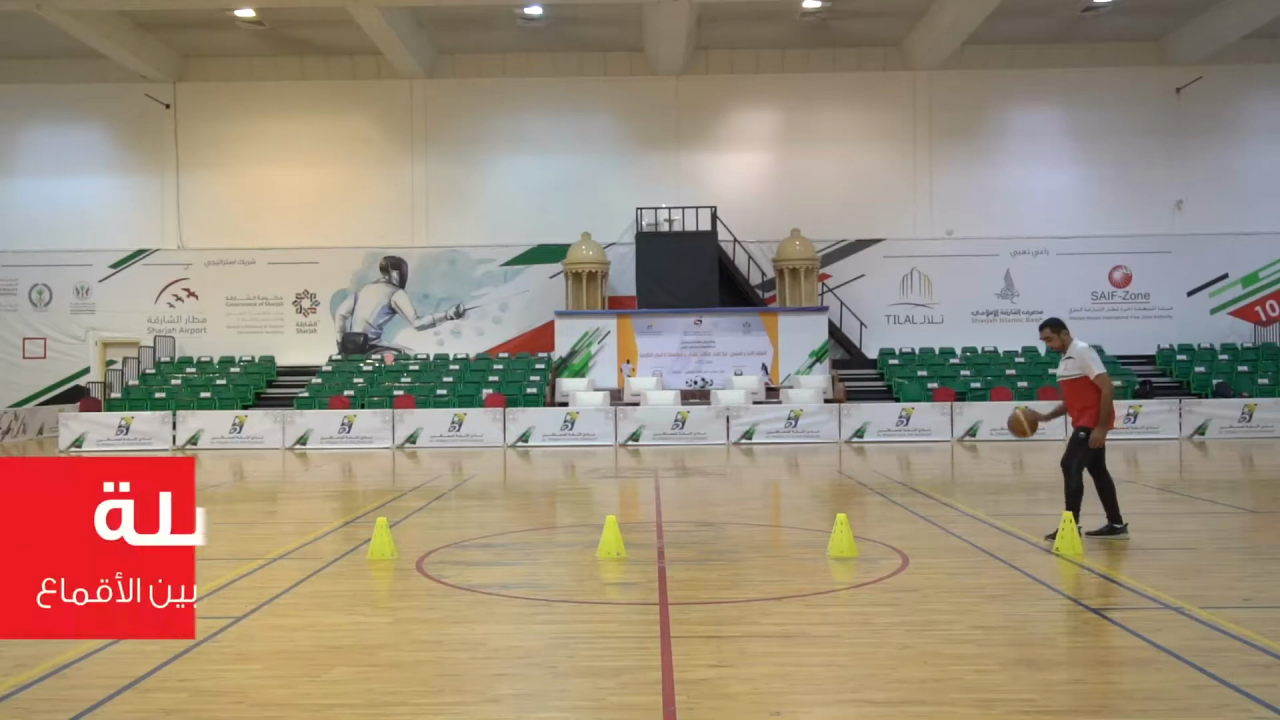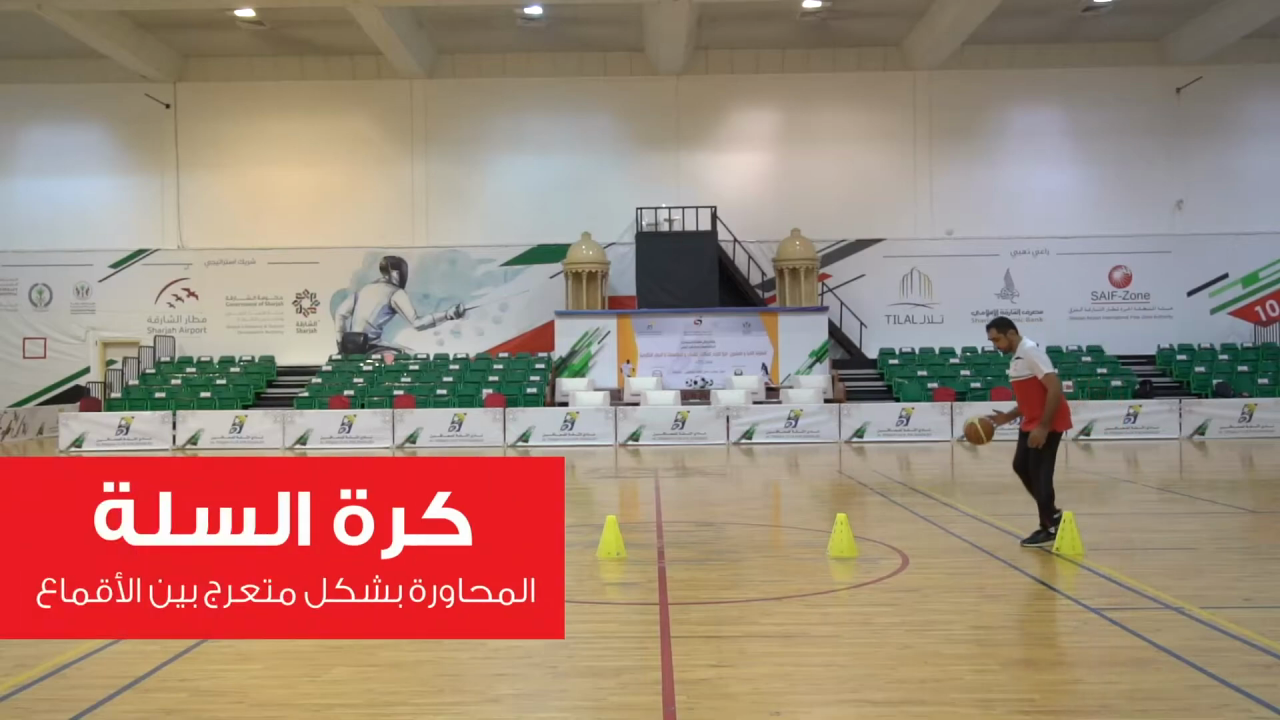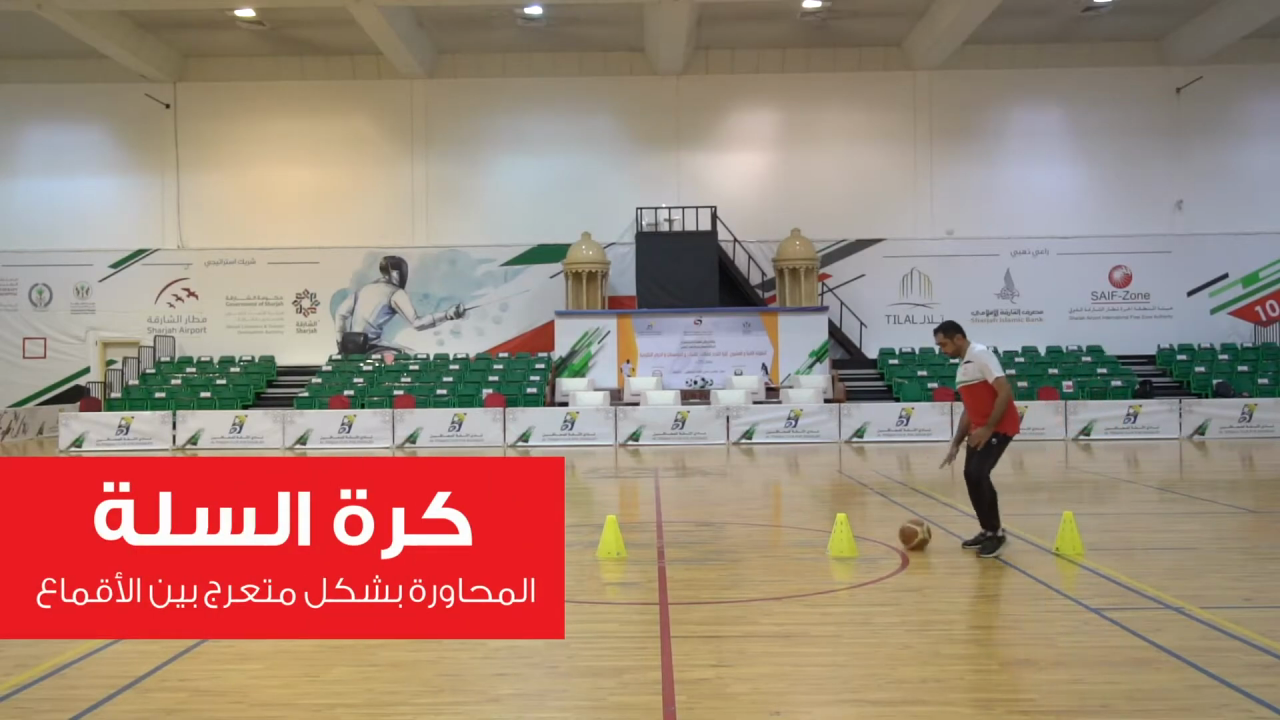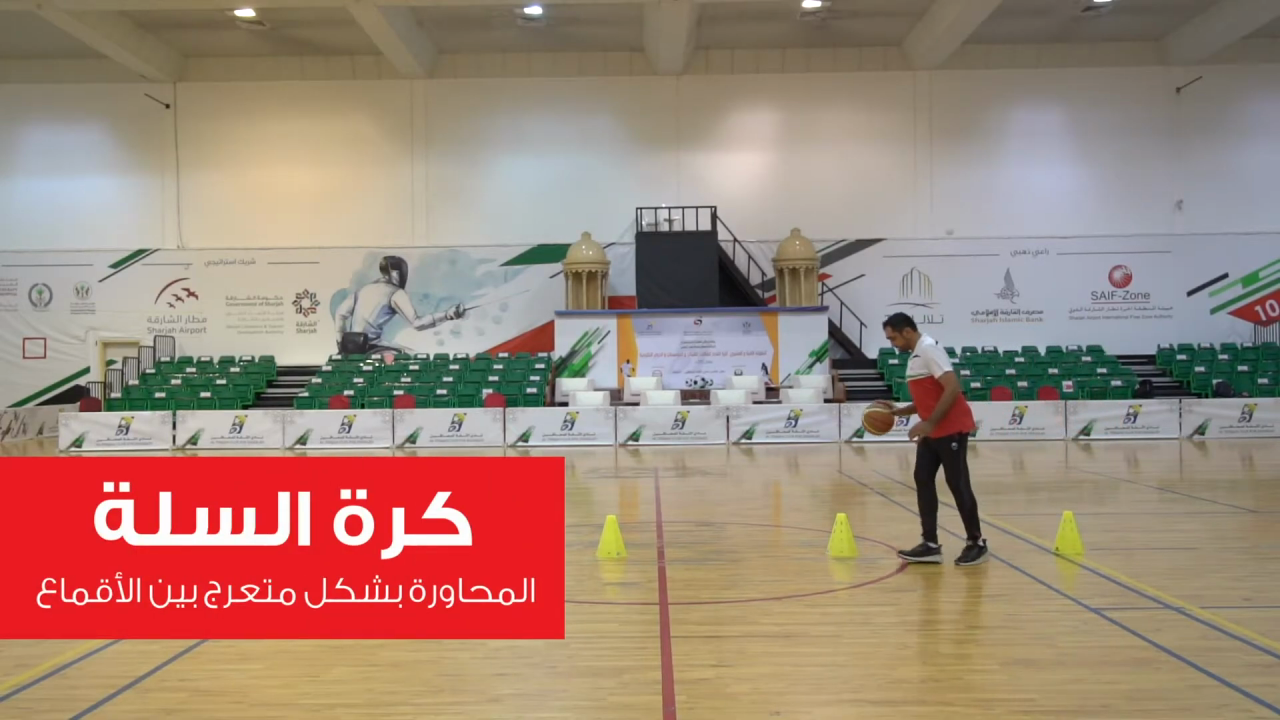
dt=0.5s
person 1, frame 1
left shoulder: (1083, 352)
right shoulder: (1066, 359)
left elbow: (1107, 388)
left wrist: (1101, 427)
right wrist: (1047, 416)
left hip: (1092, 423)
right hip: (1084, 423)
left knee: (1070, 465)
right knee: (1097, 470)
right ankle: (1116, 525)
person 1, frame 2
left shoulder: (1030, 351)
right shoulder: (1017, 357)
left elbow: (1055, 388)
left wrist: (1043, 427)
right wrist: (1009, 416)
left hip: (1048, 423)
right hip: (1032, 422)
left knee: (1040, 473)
right knee: (1021, 467)
left ankle: (1048, 529)
right ankle: (1052, 515)
person 1, frame 3
left shoulder: (981, 355)
right shoulder: (963, 365)
left elbow: (1006, 392)
right elbow: (969, 410)
left wrist: (989, 428)
right wrist: (955, 446)
left hip: (997, 427)
right hip: (979, 429)
left knee: (978, 474)
right knee: (971, 476)
left ankle: (995, 533)
right ankle: (989, 530)
person 1, frame 4
left shoulder: (929, 349)
right shoulder: (916, 356)
left elbow: (952, 388)
left wrist: (929, 423)
right wrist: (899, 411)
left hip: (951, 428)
right hip: (932, 429)
left knee: (957, 483)
right knee: (923, 479)
left ankle: (976, 543)
right ankle: (930, 544)
